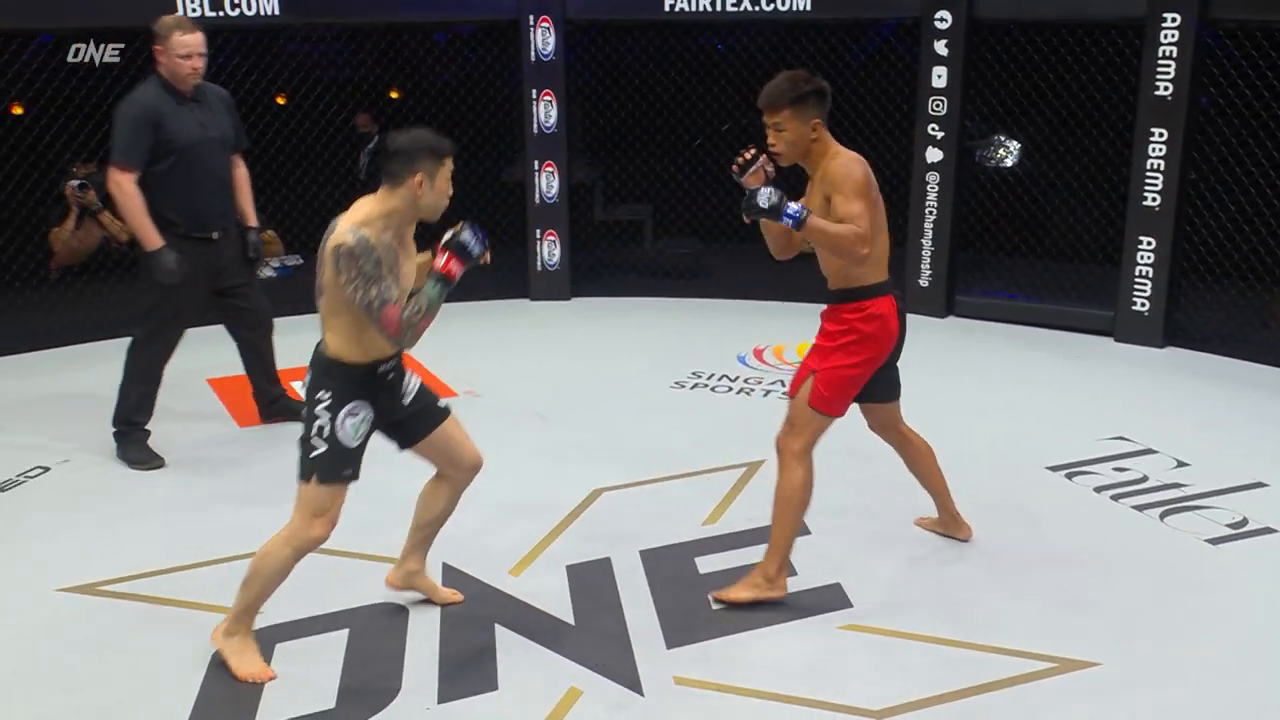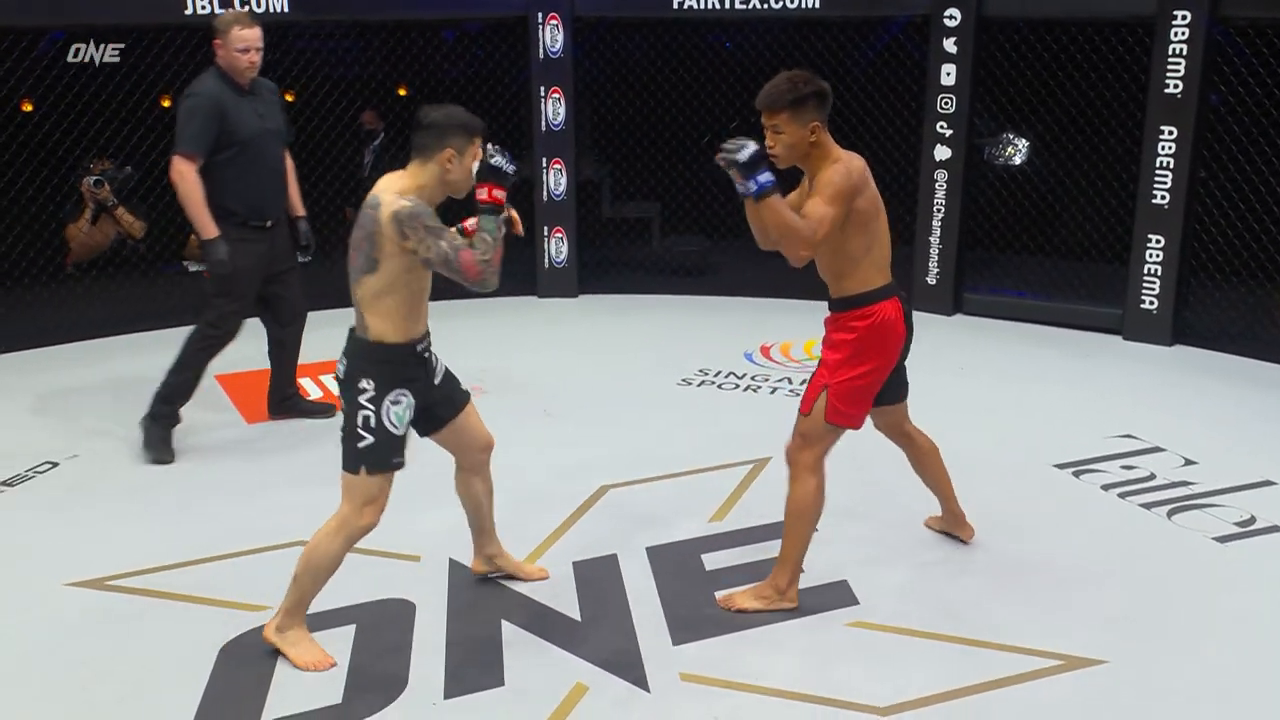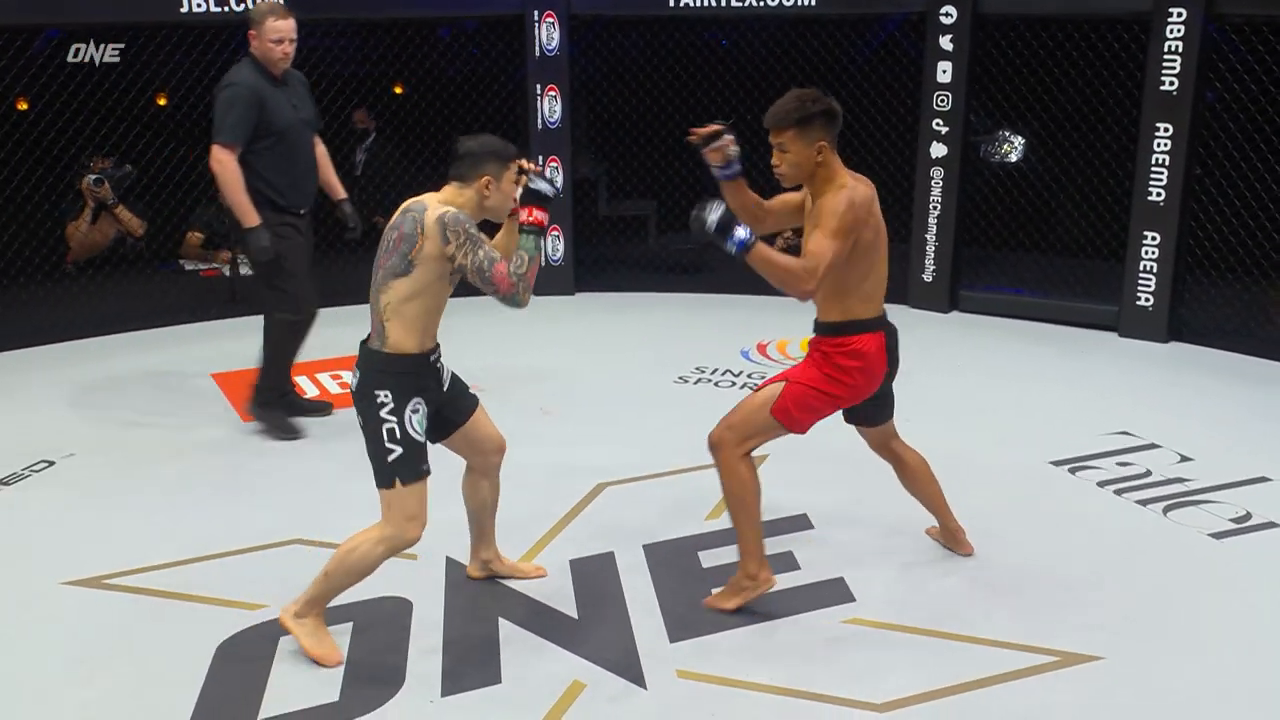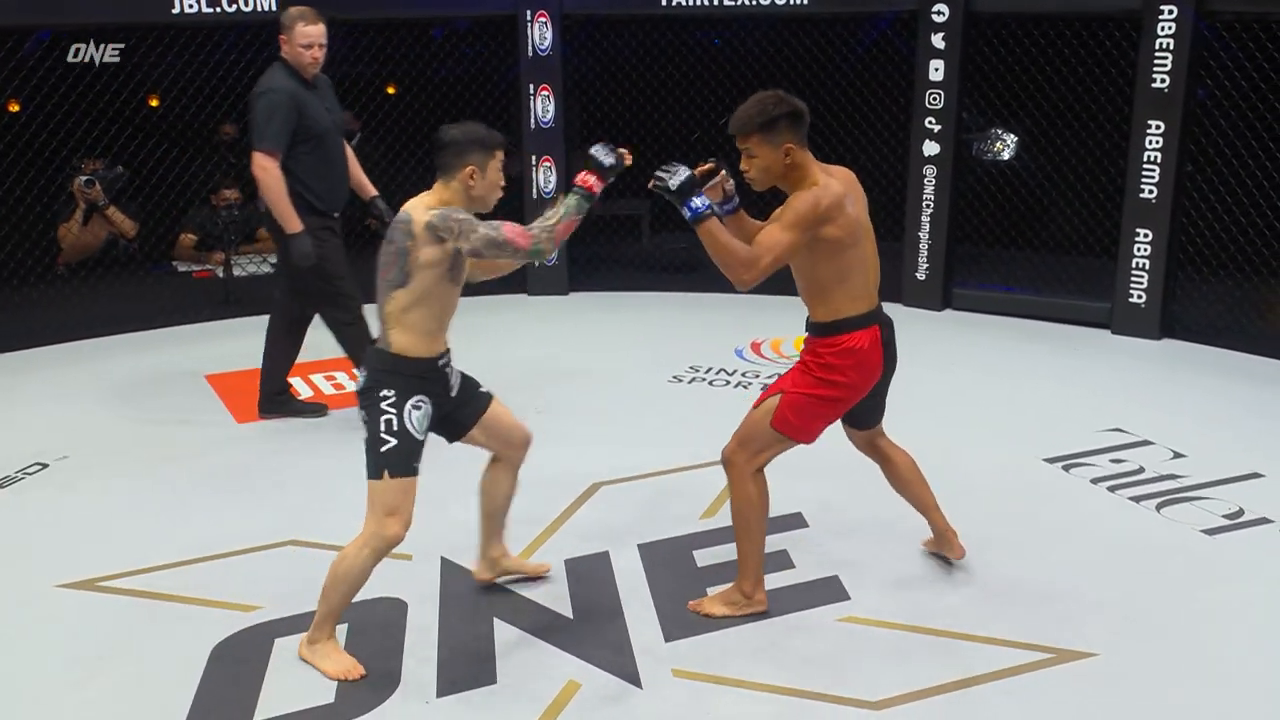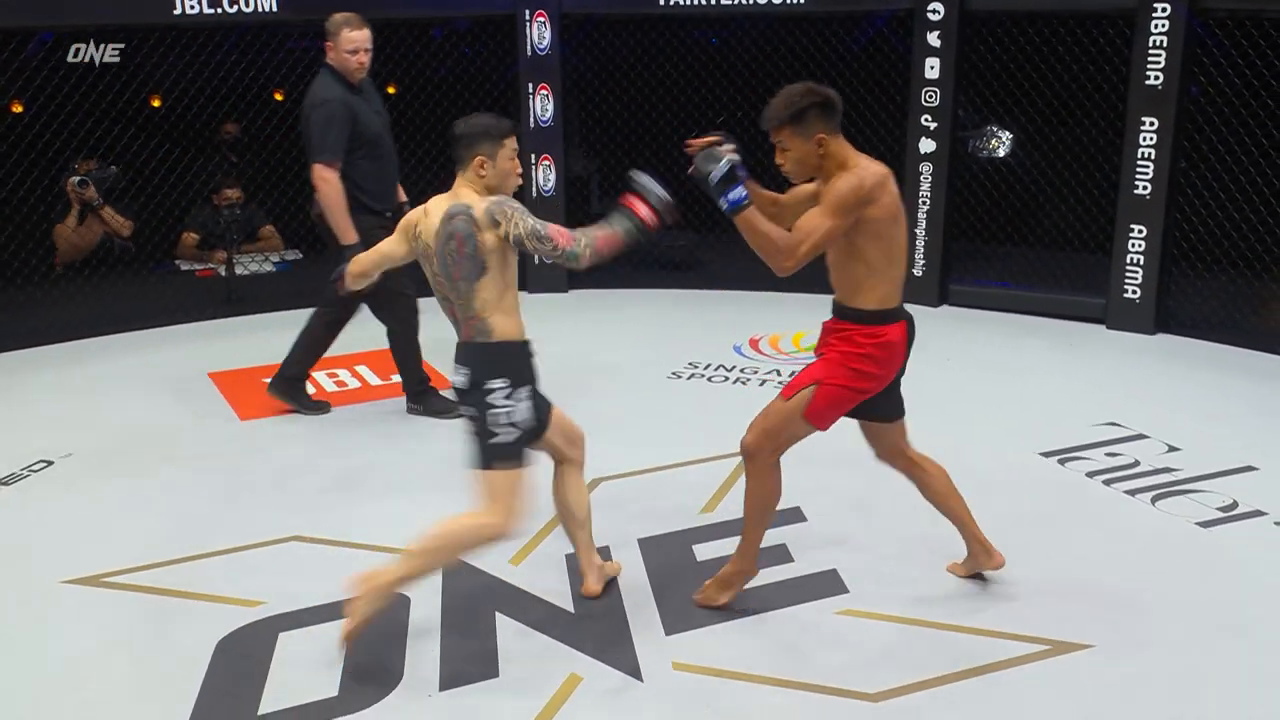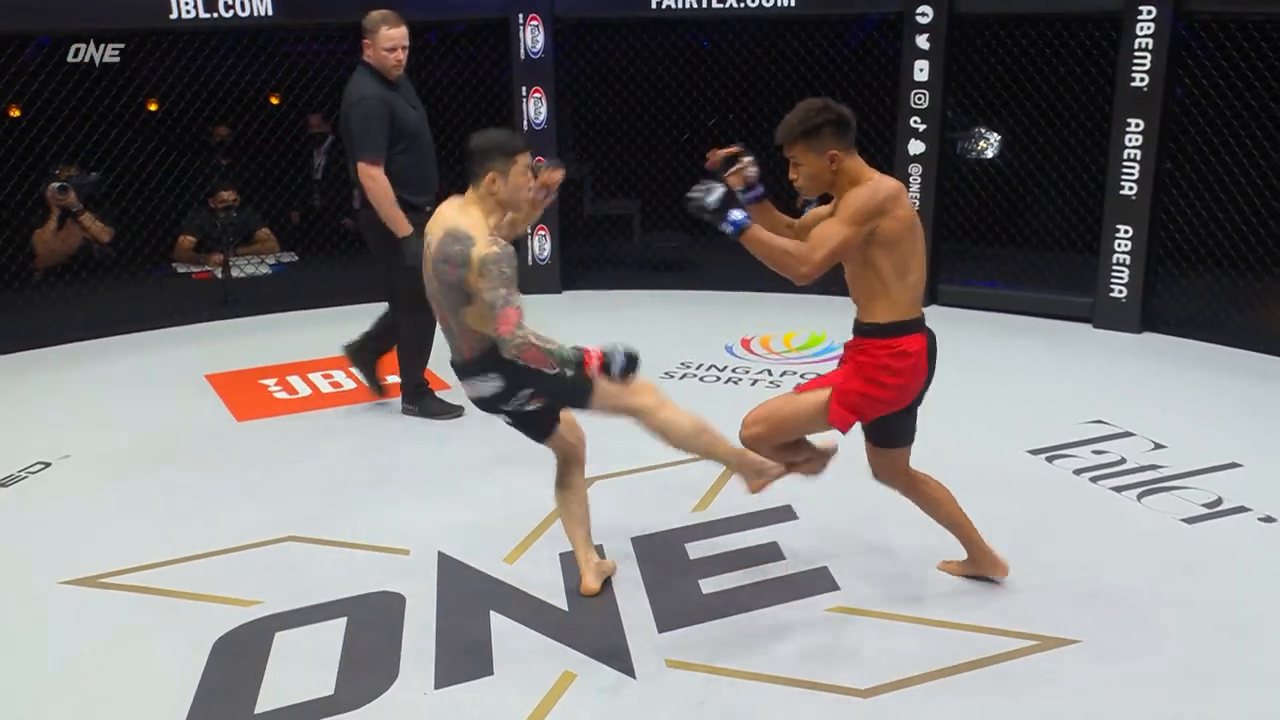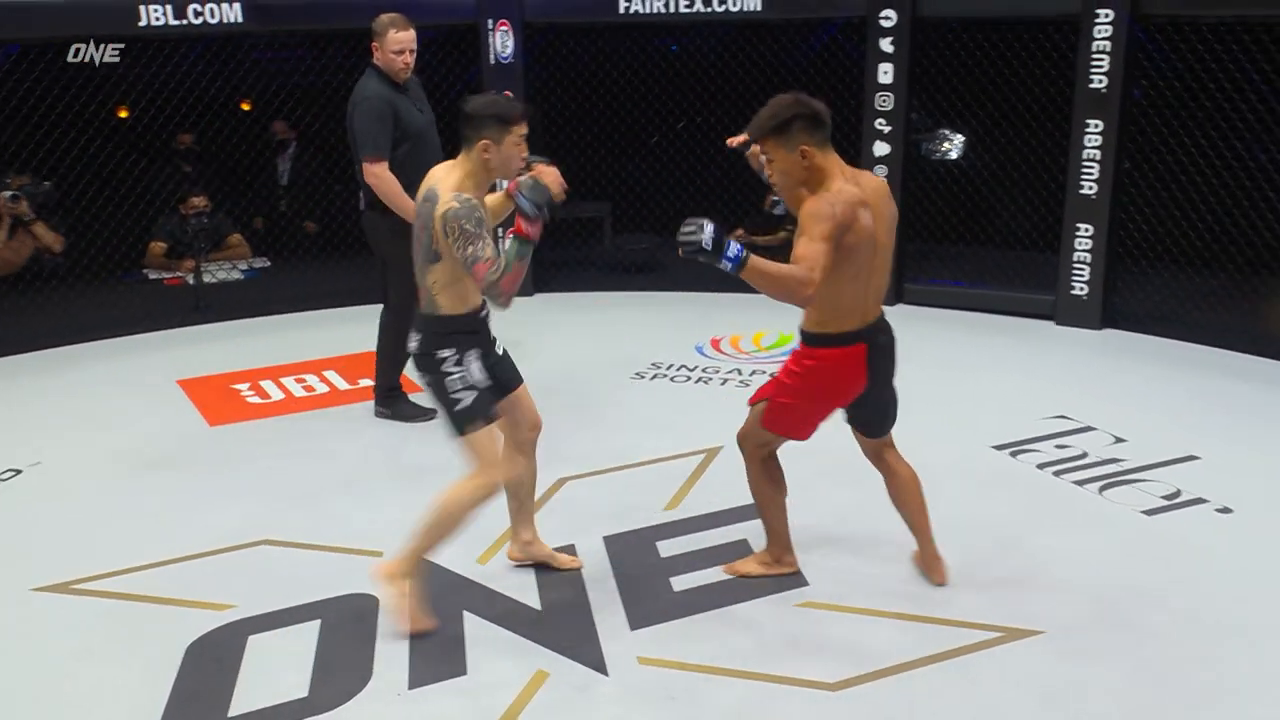
dt=0.2s
person 1, frame 1
left shoulder: (399, 218)
right shoulder: (354, 241)
right elbow: (401, 332)
left wrist: (442, 256)
right wrist: (450, 267)
left hip: (389, 375)
right hip: (341, 387)
left knee: (464, 462)
right knee: (310, 530)
left ankle: (410, 569)
right ankle: (234, 629)
person 1, frame 2
left shoulder: (404, 186)
right shoulder: (402, 210)
left elbow: (444, 250)
right elbow: (481, 277)
left wrist: (482, 224)
right wrist: (492, 197)
left hip: (415, 354)
right hip: (378, 371)
left knee: (477, 447)
right knee: (360, 515)
left ankle: (488, 555)
right ankle: (287, 622)
person 1, frame 3
left shoulder: (427, 206)
right shoulder: (449, 220)
left elbow: (483, 265)
right elbow: (515, 291)
left wrist: (516, 220)
right wrist: (535, 217)
left hip: (420, 365)
right hip: (390, 381)
left knee: (490, 450)
right knee: (401, 529)
left ankle: (485, 557)
right ankle: (306, 612)
person 1, frame 4
left shoulder: (433, 211)
right shoulder: (437, 222)
left elbow: (473, 270)
right elbow: (537, 242)
left wrist: (544, 227)
right wrist: (588, 185)
left hip: (434, 369)
right hip: (396, 384)
left knee: (514, 440)
right knee: (387, 529)
left ankle: (492, 557)
right ankle: (319, 637)
person 1, frame 5
left shoulder: (421, 217)
right shoulder: (493, 212)
left elbow: (357, 273)
right elbow: (576, 250)
right wrist: (638, 215)
left hip: (479, 363)
right hip: (500, 372)
left knee: (571, 446)
right knee: (495, 519)
left ankle: (590, 568)
right ankle: (378, 586)
person 1, frame 6
left shoulder: (448, 213)
right shoulder: (488, 250)
right elbow: (511, 336)
left wrist: (542, 195)
right wrist: (588, 360)
left hip: (477, 375)
right hip: (505, 372)
left knee: (571, 449)
right knee: (645, 399)
left ankle: (587, 566)
right ankle: (756, 464)
person 1, frame 7
left shoulder: (450, 175)
right shoulder: (455, 206)
left elbow: (483, 216)
right elbow: (500, 292)
left wrist: (523, 189)
right wrist: (528, 227)
left hip: (464, 332)
right hip: (450, 345)
left knee: (527, 427)
right knee: (491, 472)
left ankle: (525, 541)
right ankle: (403, 569)
person 2, frame 1
left shoulder: (845, 169)
right shoulder: (820, 177)
left elbow: (861, 245)
right elbow: (783, 250)
left wrist: (791, 211)
right wrist: (758, 192)
left hip: (859, 319)
right hip: (871, 316)
left knee: (793, 442)
right knee: (890, 426)
left ankle: (771, 574)
right ankle: (951, 519)
person 2, frame 2
left shoulder: (841, 173)
right shoulder: (821, 174)
left elbow: (801, 250)
right elbow: (770, 240)
left wrist: (760, 181)
right wrist: (749, 182)
left hip: (864, 325)
right hip: (878, 320)
left knee: (804, 453)
right knee: (896, 425)
left ankle: (781, 585)
right ankle: (955, 519)
person 2, frame 3
left shoulder: (845, 201)
right shoulder: (827, 190)
left elbow: (803, 282)
right elbow: (763, 218)
left wrist: (733, 239)
right wrist: (728, 170)
left hip: (843, 356)
right hip: (871, 344)
left knee: (727, 440)
right knee: (886, 442)
left ankle: (753, 572)
right ankle: (952, 533)
person 2, frame 4
left shoulder: (816, 200)
right shoulder: (839, 178)
left elbow: (746, 272)
right elbow: (766, 244)
left wrist: (693, 205)
right wrist: (725, 203)
left hip: (840, 354)
right hip: (872, 340)
left knee: (740, 457)
right knee: (872, 441)
left ankle: (748, 589)
right ankle: (945, 537)
person 2, frame 5
left shoulder: (855, 184)
right shoulder: (857, 173)
left elbow: (787, 257)
right elbow: (782, 212)
left wrist: (729, 195)
right wrist: (735, 171)
left hip: (861, 343)
right hip: (883, 335)
left knee: (758, 444)
right knee: (895, 452)
left ankle: (742, 566)
right ankle: (980, 549)
person 2, frame 6
left shoulder: (870, 198)
right shoulder: (869, 191)
left elbow: (803, 265)
right elbow: (795, 234)
left wrist: (731, 216)
right wrist: (749, 190)
left hip: (888, 360)
right hip: (903, 354)
left knee: (757, 430)
right knee: (893, 471)
left ankle: (808, 455)
right ankle: (982, 556)
person 2, frame 7
left shoulder: (832, 206)
right shoulder: (874, 186)
left elbow: (803, 288)
left wrist: (727, 254)
right wrist: (781, 174)
left hip: (827, 362)
right hip: (875, 347)
left knee: (754, 444)
right knee: (882, 451)
left ankle: (777, 553)
right ankle: (930, 558)
person 3, frame 1
left shoulder: (218, 98)
right shoulder: (142, 107)
left elbow: (235, 165)
right elbow: (121, 182)
left wrist: (251, 225)
right wrist: (157, 249)
left hip: (226, 240)
right hip: (179, 247)
left knee: (256, 321)
right knee: (155, 340)
left ankle: (272, 401)
right ankle: (129, 432)
person 3, frame 2
left shoulder: (268, 91)
right shoulder: (205, 98)
right elbow: (183, 170)
left wrist: (299, 216)
right wrist: (212, 239)
left hip: (274, 229)
right hip: (234, 235)
left knee: (290, 314)
right knee: (219, 326)
left ankle: (283, 397)
right ankle: (161, 415)
person 3, frame 3
left shoulder: (296, 81)
right shoulder: (241, 87)
left elbow: (313, 145)
right elbow: (222, 160)
left wrist: (341, 198)
right wrist: (252, 227)
left hip: (298, 216)
right hip: (270, 222)
left knee: (292, 306)
right knee: (294, 308)
left ankle: (280, 393)
right ankle: (267, 398)
person 3, frame 4
left shoulder: (320, 84)
right shoulder: (277, 92)
left elbow: (339, 147)
right elbow: (264, 166)
left wrist: (372, 197)
right wrist: (295, 232)
left hip: (323, 218)
right hip: (305, 224)
left knee: (296, 306)
right knee: (344, 306)
left ankle: (273, 396)
person 3, frame 5
left shoulder: (362, 86)
right shoulder: (330, 100)
right elbow: (324, 177)
left wrist: (402, 201)
right wrist: (349, 242)
left hip: (373, 217)
right hip: (359, 222)
left knee: (341, 303)
right knee: (399, 304)
left ankle: (288, 382)
right ankle: (419, 393)
person 3, frame 6
left shoulder: (396, 81)
right shoulder: (368, 98)
right elbow: (370, 174)
left wrist: (427, 209)
right wrist: (405, 235)
left hip: (415, 211)
right hip: (394, 218)
left knee: (410, 298)
right knee: (420, 303)
left ankle: (366, 351)
right ankle: (416, 394)
person 3, frame 7
left shoulder: (410, 85)
right shoulder: (373, 99)
right elbow: (375, 173)
right hip: (396, 219)
right knee: (406, 304)
right ankle: (388, 396)
